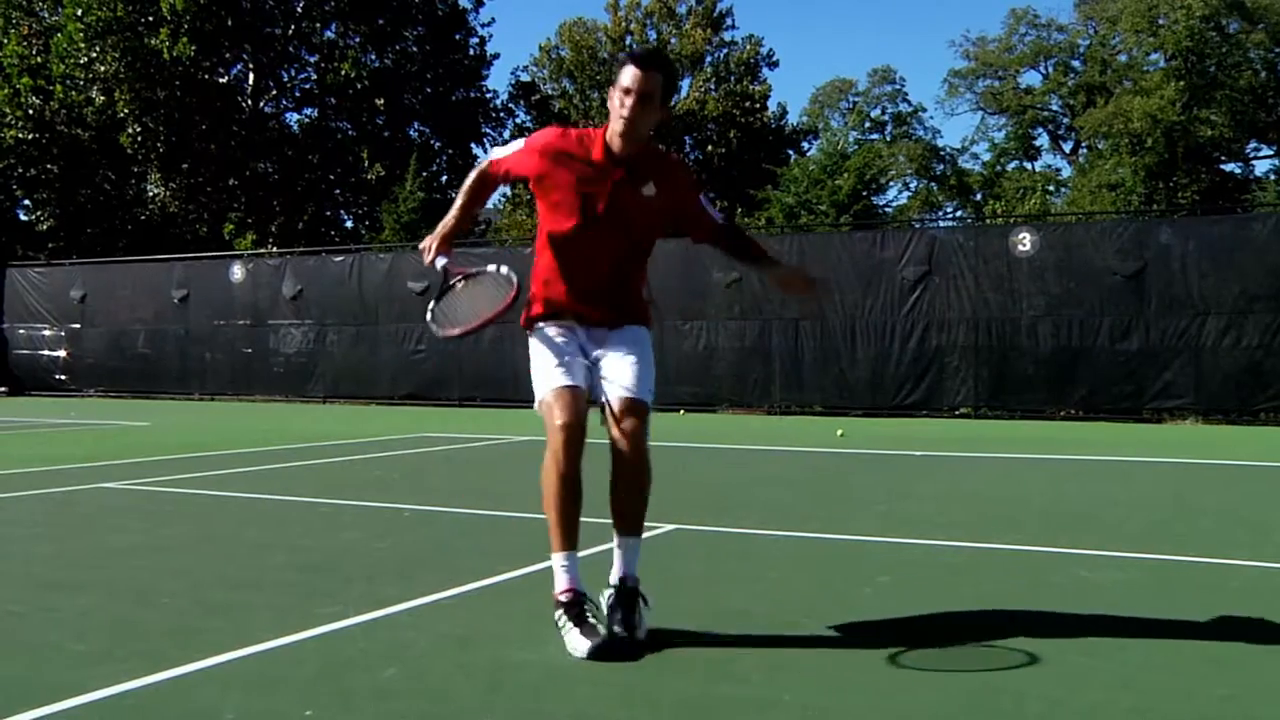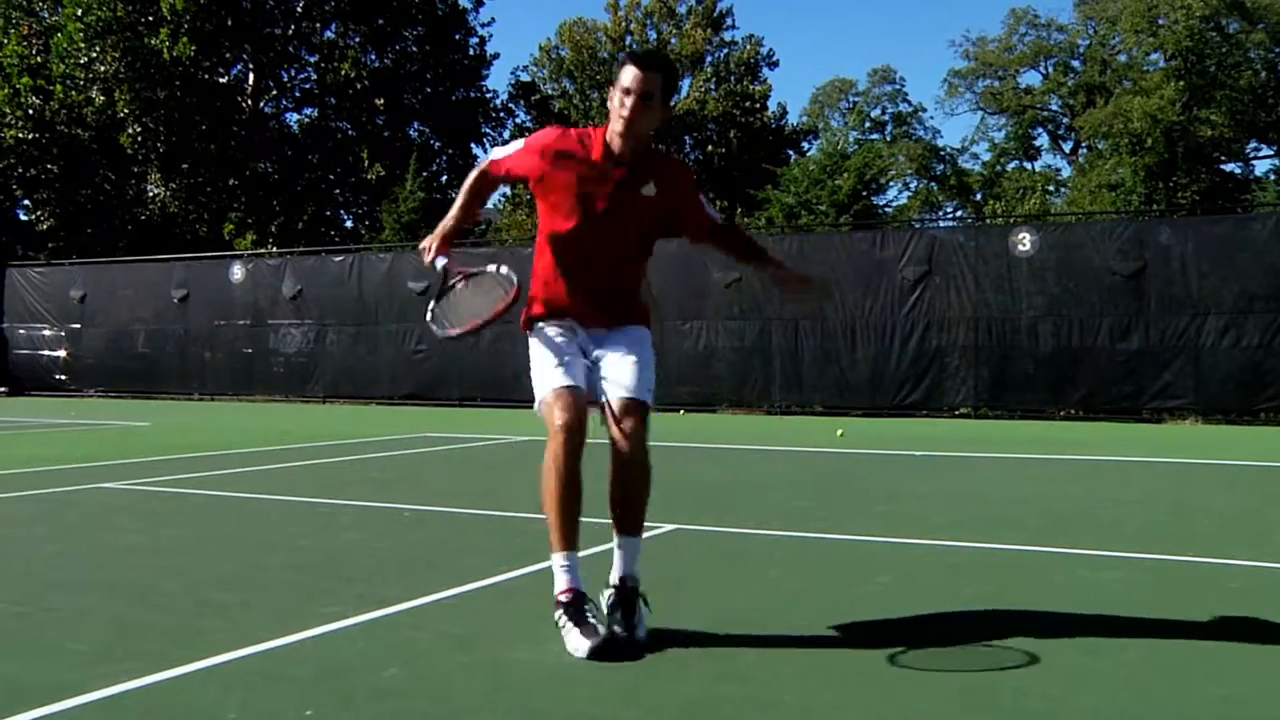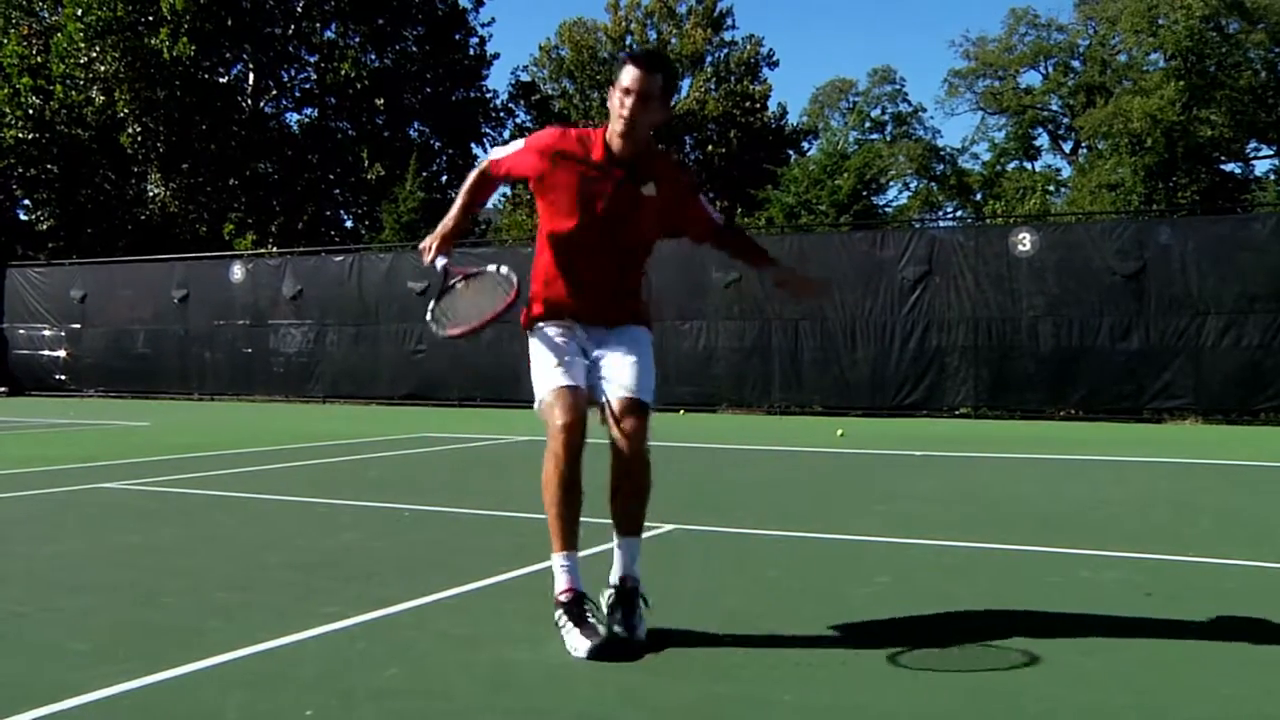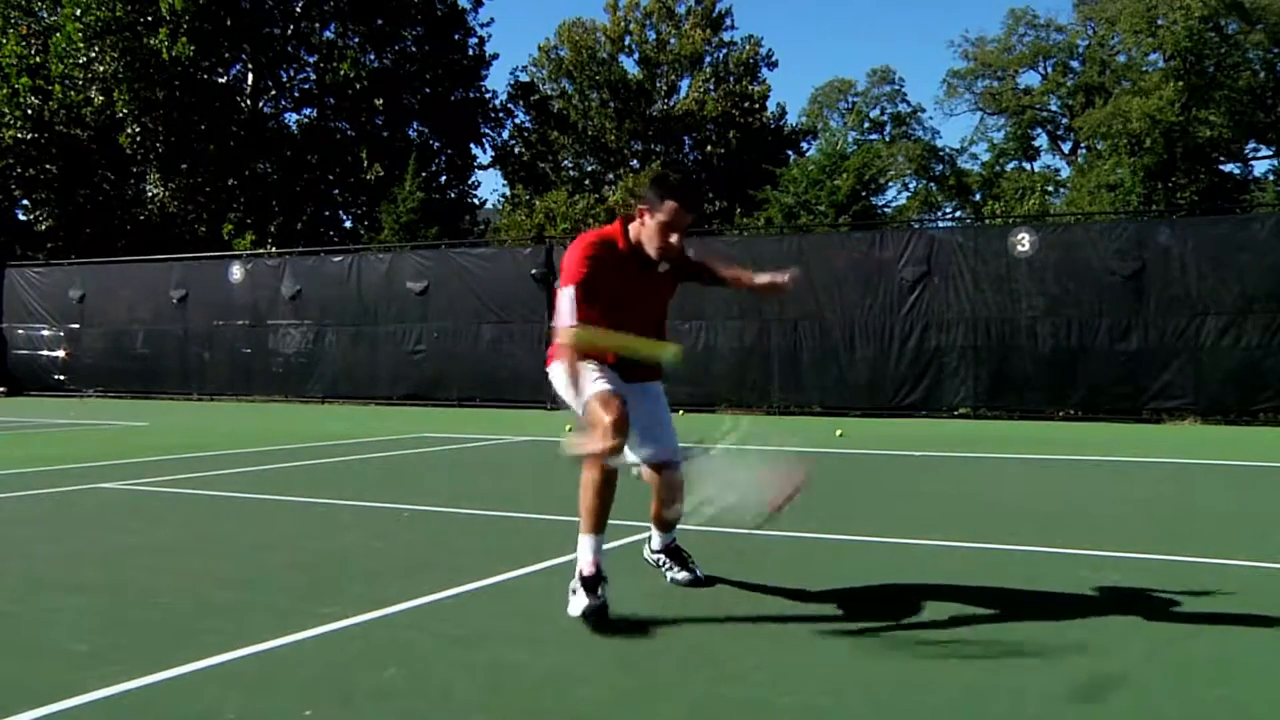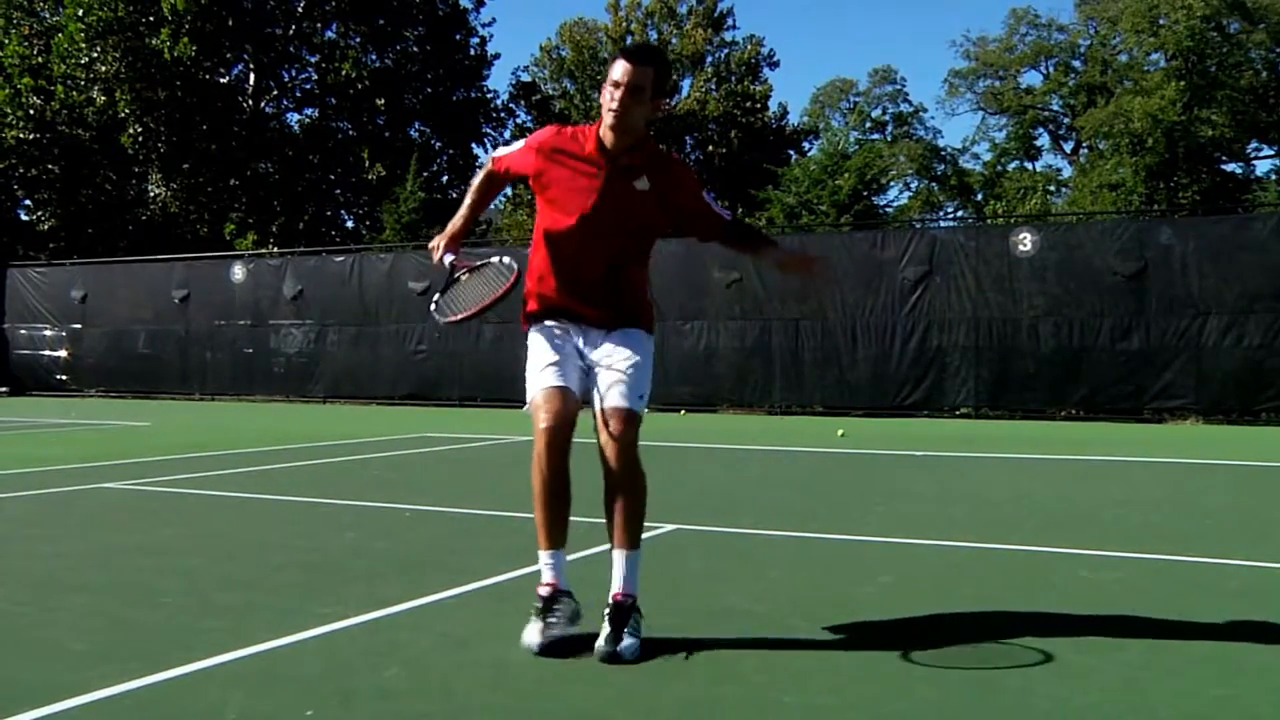
dt=1s
person 1, frame 1
left shoulder: (669, 174)
right shoulder: (553, 147)
left elbow: (720, 233)
right elbow: (488, 170)
left wrist: (775, 267)
right wrist: (448, 230)
left hip: (623, 324)
right hip: (557, 321)
left knee: (629, 426)
right knee: (565, 425)
left ankle: (625, 580)
right ankle: (569, 596)
person 1, frame 2
left shoulder: (671, 176)
right shoulder: (554, 147)
left elbow: (718, 231)
right elbow: (488, 170)
left wrist: (775, 267)
right wrist: (447, 230)
left hip: (622, 325)
right hip: (556, 322)
left knee: (629, 427)
right knee: (565, 424)
left ankle: (625, 580)
right ankle: (570, 596)
person 1, frame 3
left shoulder: (669, 178)
right shoulder: (555, 148)
left elbow: (720, 233)
right elbow: (488, 170)
left wrist: (777, 269)
right wrist: (449, 229)
left hip: (622, 324)
right hip: (557, 321)
left knee: (629, 428)
right knee: (565, 424)
left ankle: (626, 580)
right ankle: (569, 594)
person 1, frame 4
left shoulder: (669, 251)
right shoulder: (589, 252)
left elbow: (696, 269)
right elbow: (569, 336)
left wrist: (753, 281)
right wrist: (587, 417)
left hip: (639, 373)
right hip: (583, 364)
left knee: (667, 481)
right knee: (612, 420)
left ankle: (662, 545)
right ankle: (587, 570)
person 1, frame 5
left shoulder: (667, 174)
right shoulder: (551, 145)
left elbow: (723, 226)
right elbow: (492, 171)
left wrist: (775, 252)
right wrist: (456, 229)
left hip: (623, 325)
right hip: (554, 318)
left knee: (618, 439)
right knee: (550, 426)
left ankle: (624, 599)
right ankle: (552, 590)
